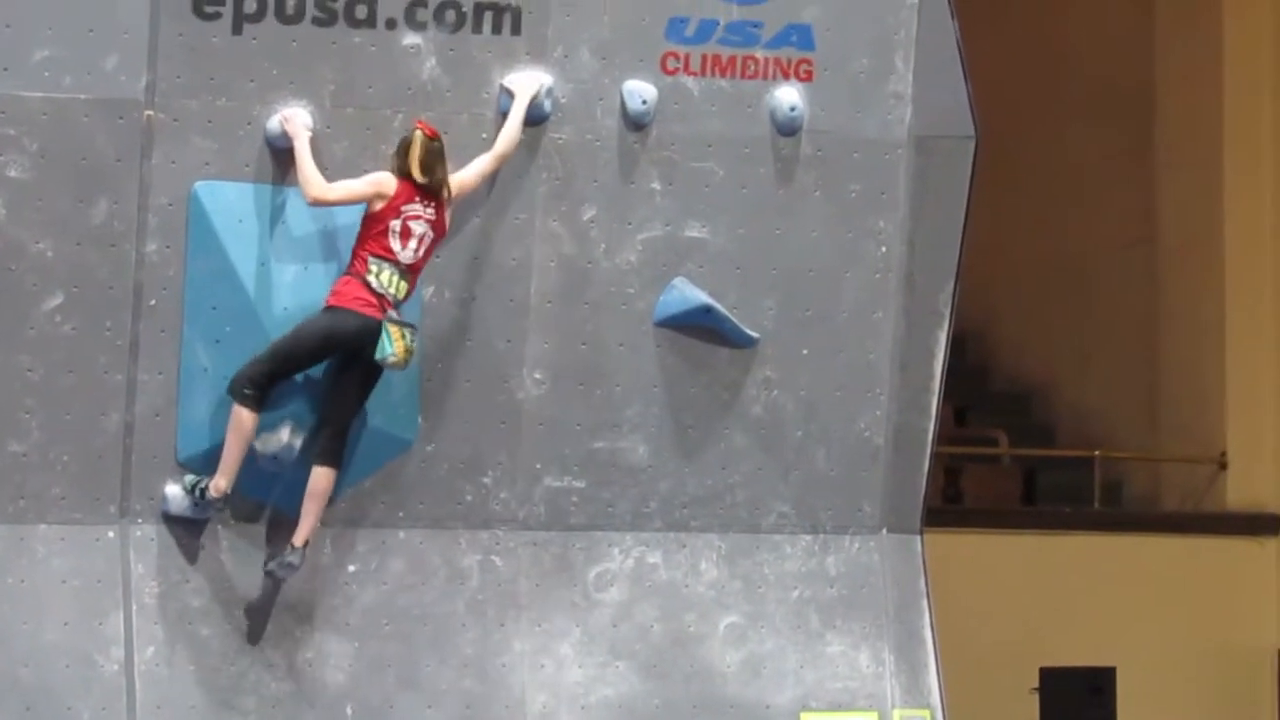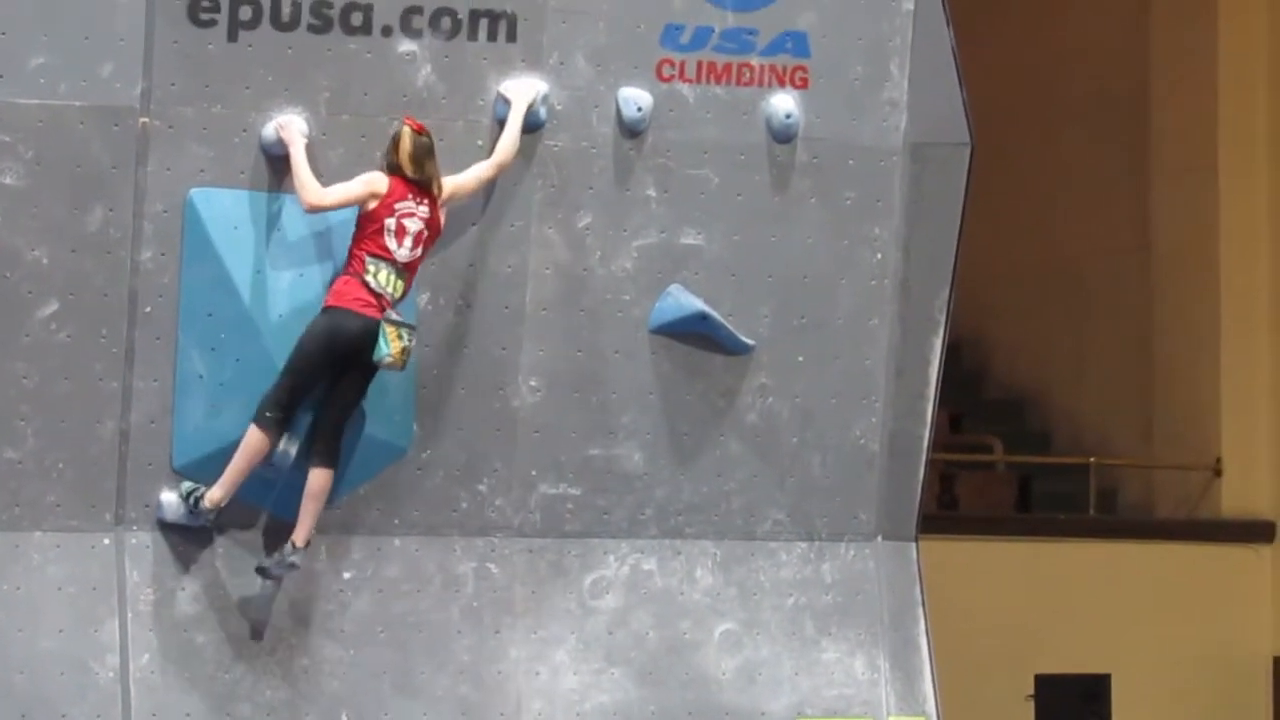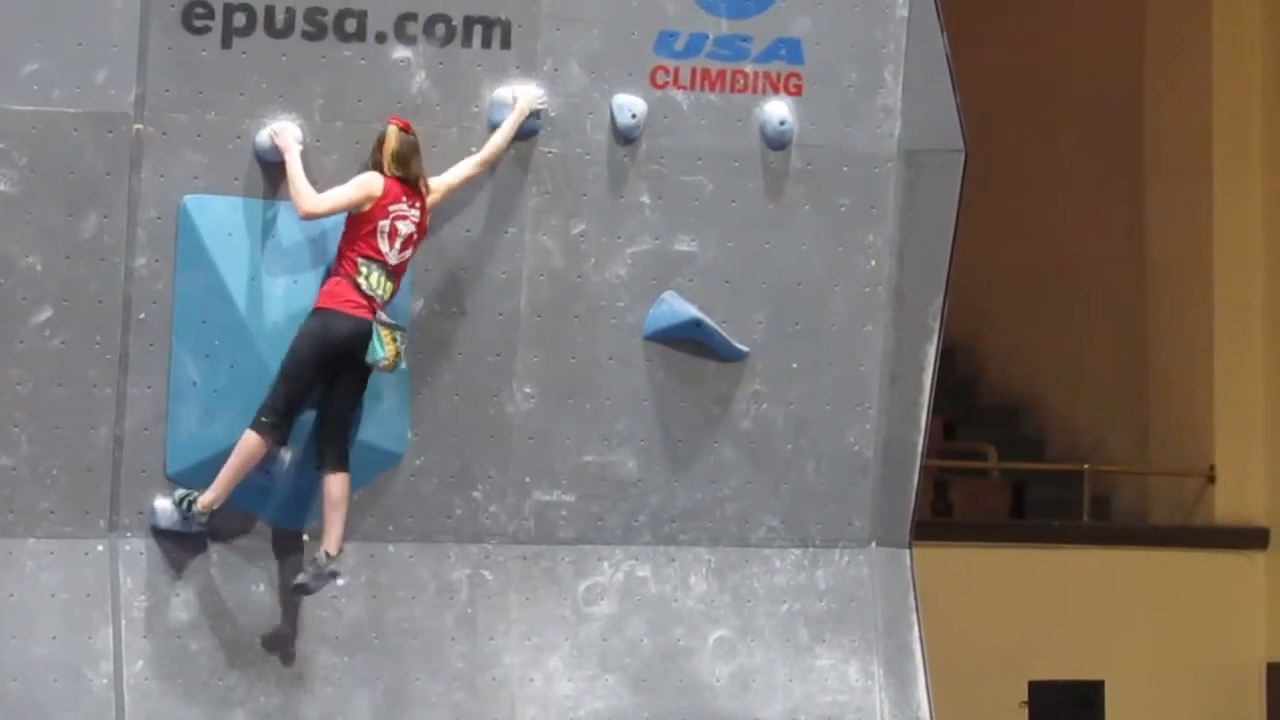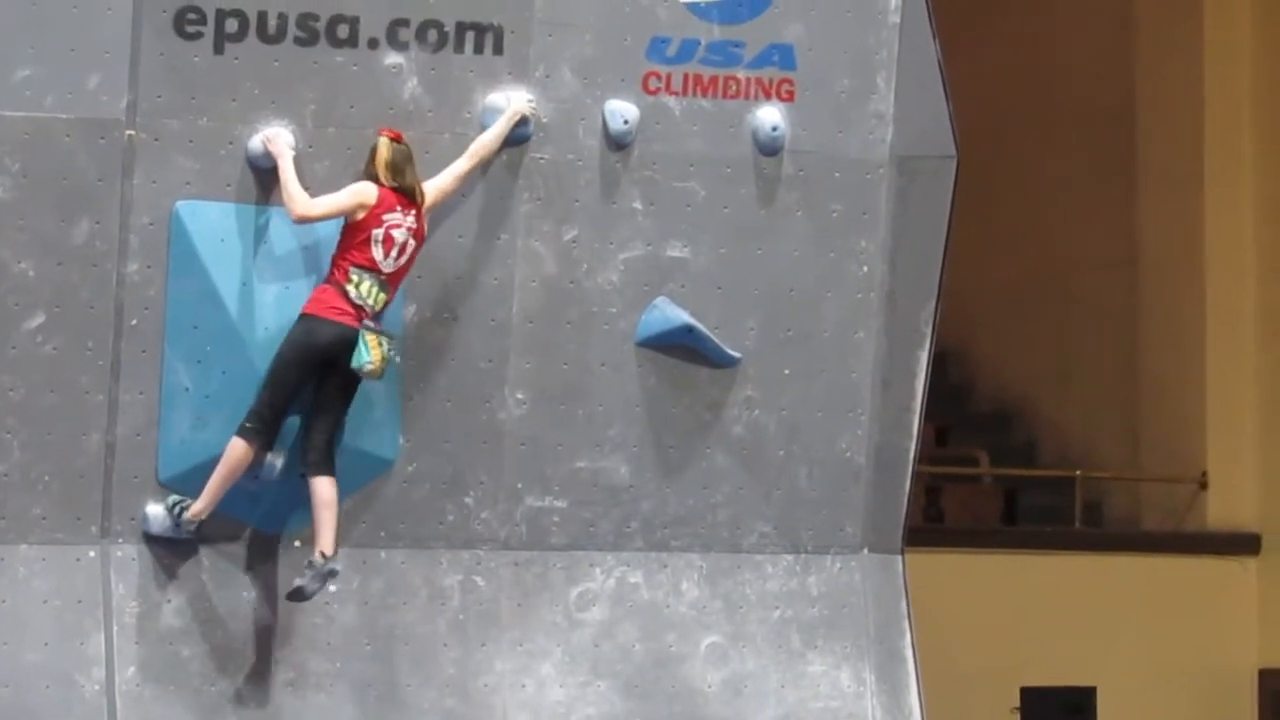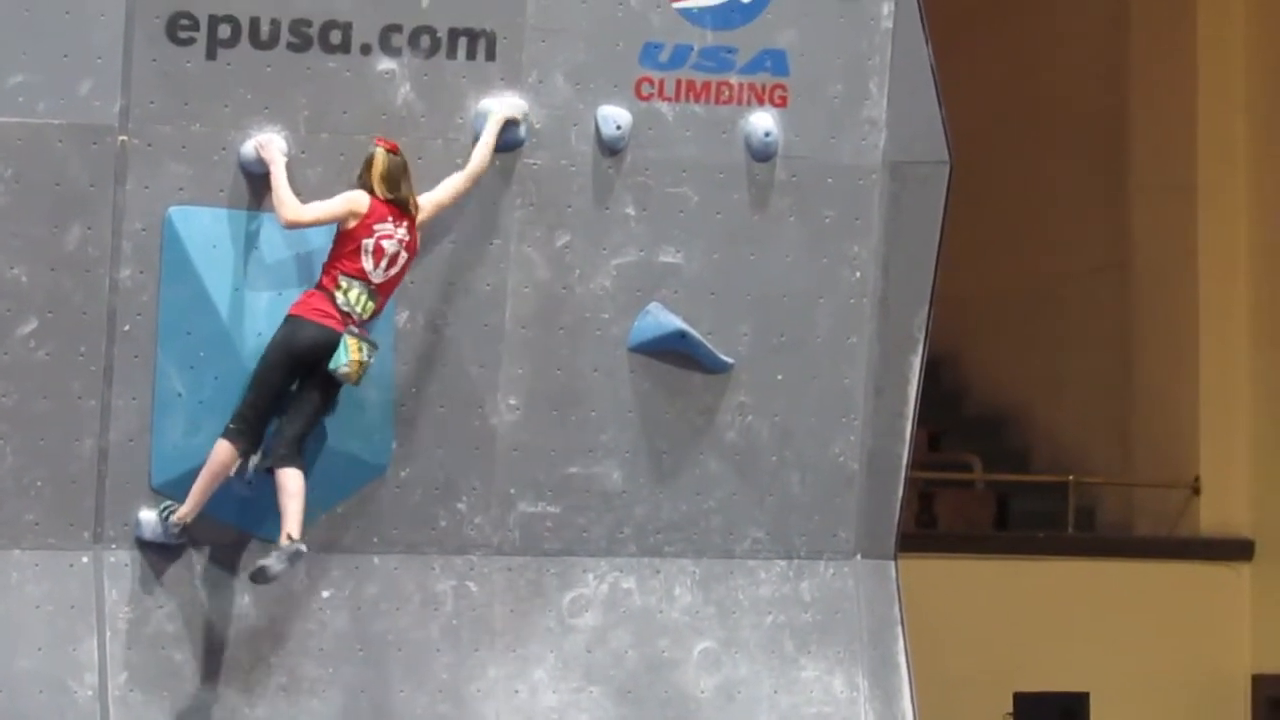
dt=0.2s
person 1, frame 1
left shoulder: (386, 186)
right shoulder: (447, 196)
left elbow: (317, 193)
right elbow: (501, 151)
left wrist: (300, 139)
right wrist: (522, 97)
left hip: (347, 314)
right hip: (382, 329)
left knee: (249, 381)
right knee: (331, 438)
left ankle: (214, 490)
right ankle: (296, 548)
person 1, frame 2
left shoulder: (379, 184)
right shoulder: (441, 195)
left elbow: (313, 199)
right elbow: (500, 160)
left wrist: (295, 146)
right wrist: (520, 104)
left hip: (345, 315)
right hip: (382, 330)
left knee: (276, 408)
right knee: (327, 436)
left ankle: (208, 501)
right ankle: (296, 547)
person 1, frame 3
left shoulder: (372, 185)
right shoulder: (428, 194)
left elbow: (307, 205)
right elbow: (484, 157)
left wrist: (290, 151)
right wrist: (520, 109)
left hip: (336, 316)
right hip: (371, 329)
left knee: (275, 413)
right knee: (333, 441)
left ankle: (200, 505)
right ankle: (327, 555)
person 1, frame 4
left shoulder: (368, 194)
right shoulder: (422, 203)
left elbow: (301, 209)
right elbow: (474, 155)
left wrist: (283, 158)
right wrist: (512, 114)
left hip: (323, 323)
right hip: (361, 338)
left knee: (260, 421)
right knee: (319, 447)
left ankle: (189, 514)
right ankle: (324, 556)
person 1, frame 5
left shoulder: (359, 204)
right shoulder: (417, 215)
left elbow: (291, 215)
right elbow: (473, 169)
left wrist: (275, 164)
right wrist: (498, 119)
left hip: (309, 326)
right hip: (347, 346)
left knee: (245, 424)
right knee: (286, 440)
left ankle: (177, 520)
right ankle: (291, 540)
